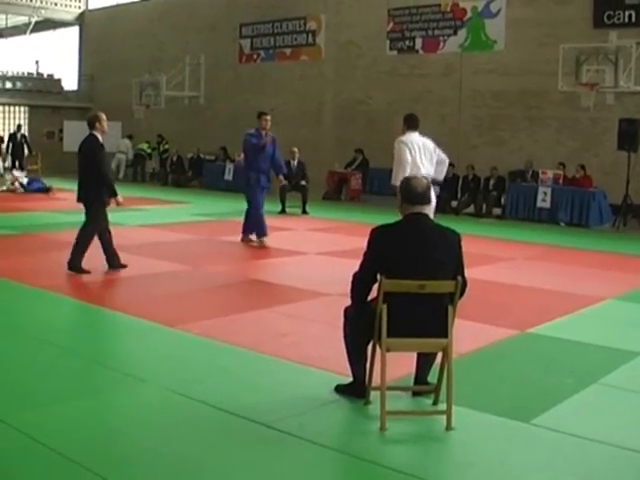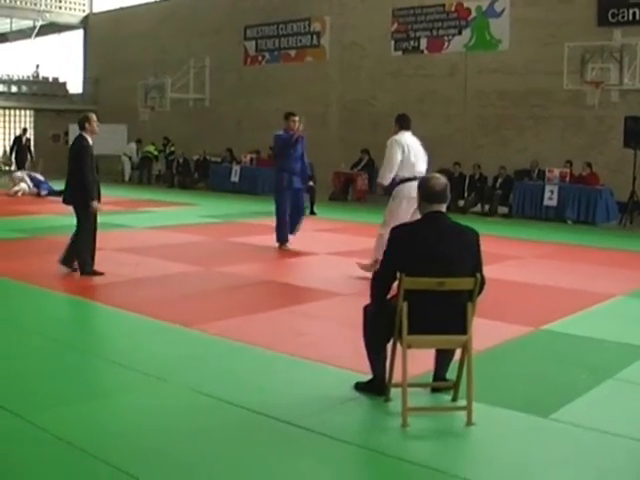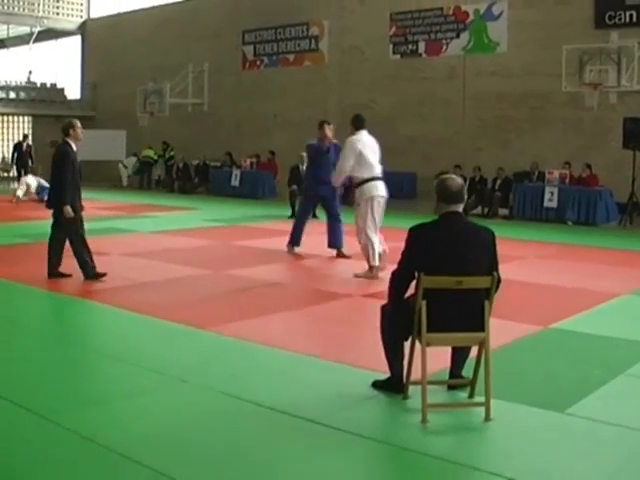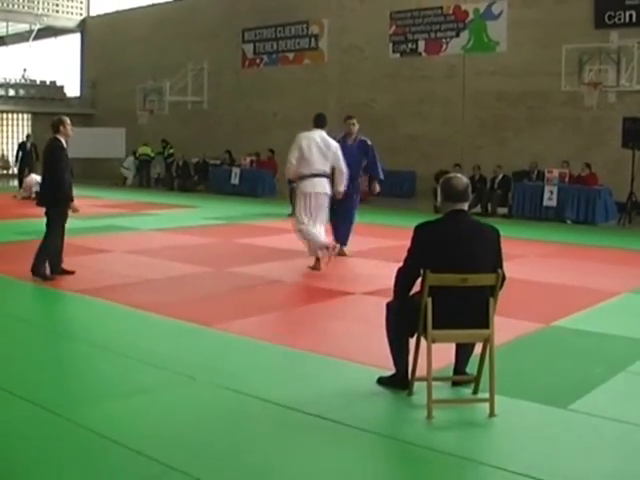
dt=0.4s
person 1, frame 1
left shoulder: (383, 235)
right shoulder: (451, 238)
left elbow: (363, 281)
right elbow: (459, 287)
left wrist: (358, 306)
left hip: (391, 324)
right hip: (435, 326)
left knee: (354, 315)
left ankle: (359, 383)
right ankle: (421, 381)
person 1, frame 2
left shoulder: (403, 233)
right shoulder: (469, 235)
left elbow: (383, 279)
right elbow: (477, 284)
left wrist: (377, 303)
left hip: (411, 321)
right hip: (455, 323)
left knee: (373, 313)
left ankle: (378, 380)
right ankle: (440, 377)
person 1, frame 3
left shoulder: (420, 233)
right shoulder: (485, 235)
left elbow: (402, 278)
left wrist: (393, 302)
left hip: (429, 320)
right hip: (472, 320)
left knee: (391, 312)
left ankle: (396, 378)
right ankle: (456, 374)
person 1, frame 4
left shoulder: (426, 231)
right shoulder: (490, 233)
left elbow: (407, 275)
left wrist: (399, 300)
left hip: (435, 316)
right hip: (476, 317)
left knee: (396, 309)
left ankle: (401, 375)
right ankle: (460, 371)
person 2, frame 1
left shoulder: (87, 142)
right shoulder: (96, 144)
right elbow: (104, 172)
right wrist: (115, 195)
left hip: (90, 191)
right hip: (96, 193)
left knee: (102, 227)
right knee: (91, 227)
left ankle: (113, 261)
right ankle: (75, 263)
person 2, frame 2
left shoulder: (81, 143)
right shoulder: (83, 145)
right elbow: (85, 174)
left wrist: (92, 197)
right wrist: (93, 199)
left hip: (82, 195)
right hip: (83, 196)
left knee: (85, 228)
right knee: (86, 230)
left ankle: (68, 259)
right ankle: (85, 267)
person 2, frame 3
left shoulder: (66, 149)
right shoulder: (64, 151)
right elbow: (63, 180)
left wrist: (75, 201)
right wrist: (66, 205)
left hip: (64, 201)
right hip: (64, 201)
left knee: (59, 234)
right knee: (77, 235)
left ankle: (53, 270)
right ankle: (89, 271)
person 2, frame 4
left shoulder: (54, 145)
right shoulder: (58, 147)
right elbow: (62, 177)
right wrist: (71, 200)
left hip: (54, 197)
right hip: (57, 198)
left knee: (56, 232)
right knee: (54, 232)
left ankle: (55, 266)
right ankle: (39, 268)
person 3, frame 1
left shoulder: (402, 141)
right shoulder: (428, 142)
left elbow: (403, 164)
right elbow: (443, 160)
left wrist: (397, 184)
right wrist: (435, 177)
person 3, frame 2
left shoulder: (396, 140)
right shoulder: (417, 142)
left elbow: (391, 163)
left wrist: (383, 183)
left hip: (405, 189)
left knee: (389, 226)
left ankle: (376, 262)
person 3, frame 3
left shoulder: (353, 141)
right shoulder: (373, 141)
left elbow: (344, 166)
left wrist: (335, 183)
right wrist: (350, 177)
left hip: (367, 189)
right hip: (378, 187)
left knee: (367, 230)
right knee: (369, 227)
left ankle: (373, 269)
right ankle: (379, 256)
person 3, frame 4
left shoulder: (302, 137)
right shoulder: (332, 143)
left elbow: (292, 161)
right elbow: (341, 169)
left wrist: (291, 178)
right wrist: (340, 188)
left hip: (306, 184)
right hip: (323, 185)
left knee: (302, 223)
right knee: (316, 222)
left ankle: (324, 245)
right ankle: (318, 260)
person 4, frame 1
left shoulder: (271, 138)
right shoulder: (250, 136)
left elbow: (275, 157)
right elbow: (252, 146)
left wrist: (279, 173)
right wrist: (263, 142)
left hip: (264, 176)
right hip: (252, 176)
left knee: (254, 206)
right knee: (257, 206)
left ankle: (246, 235)
right ankle: (261, 238)
person 4, frame 2
left shoulder: (300, 138)
right shoulder: (279, 137)
right elbow: (286, 143)
left wrist: (304, 176)
right wrist: (295, 135)
left hip: (297, 179)
right hip: (283, 179)
left knee: (299, 209)
right knee: (284, 211)
left ankle: (287, 233)
right ankle: (282, 241)
person 4, frame 3
left shoulder: (336, 147)
right shoulder: (312, 146)
right elbow: (316, 154)
right wrist: (325, 142)
left hip: (329, 187)
right hip: (313, 187)
left knee: (334, 218)
right knee: (302, 216)
left ankle: (338, 249)
right ankle: (292, 244)
person 4, frame 4
left shoulder: (364, 144)
right shoulder: (338, 143)
left elbow: (373, 162)
left wrist: (375, 180)
left hip: (353, 184)
left knee: (348, 215)
right knee: (335, 214)
left ankle: (342, 245)
right ankle: (339, 240)
